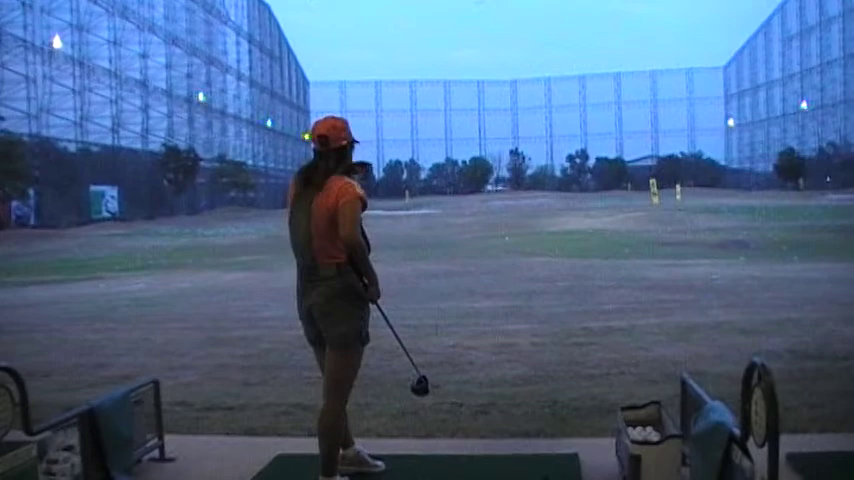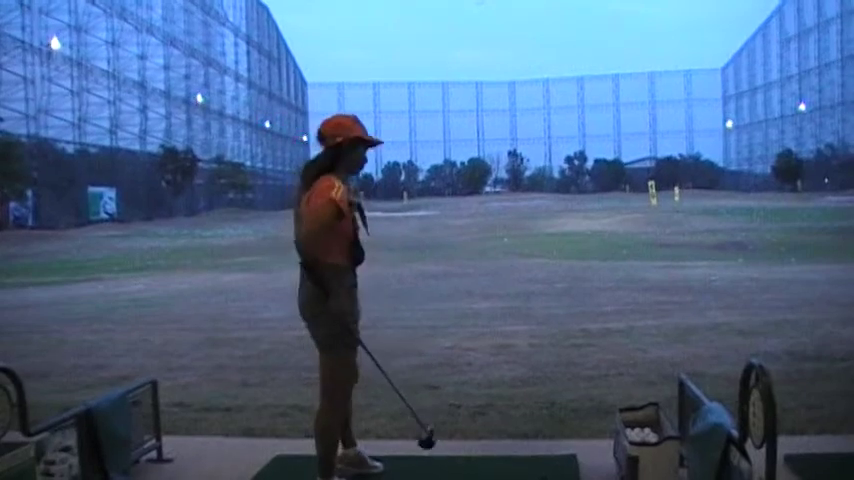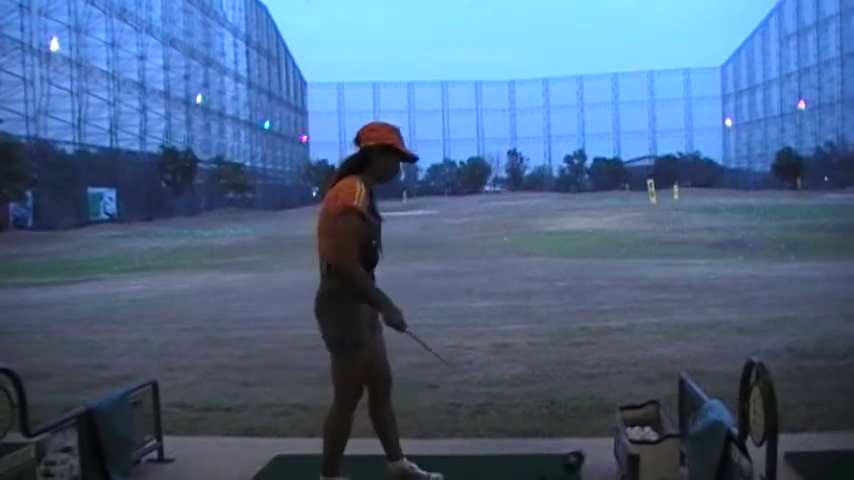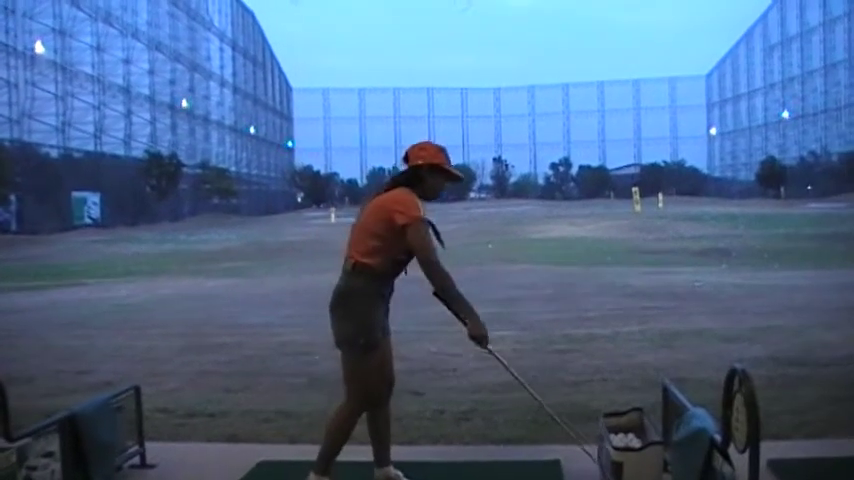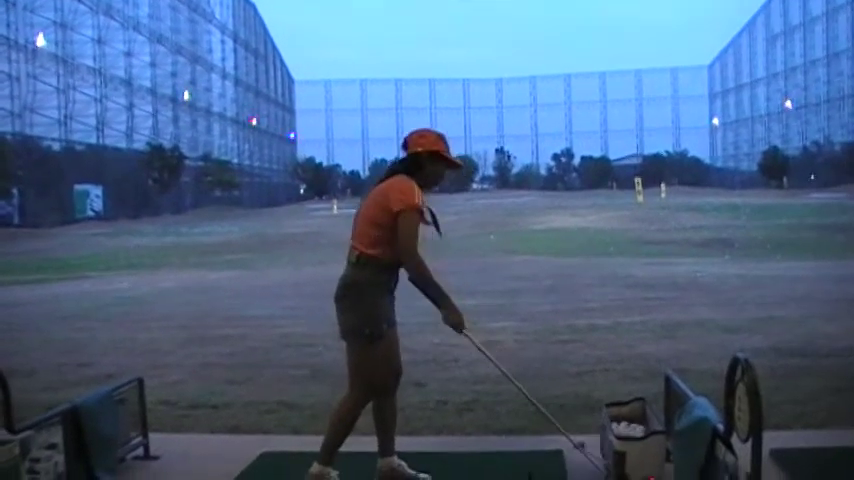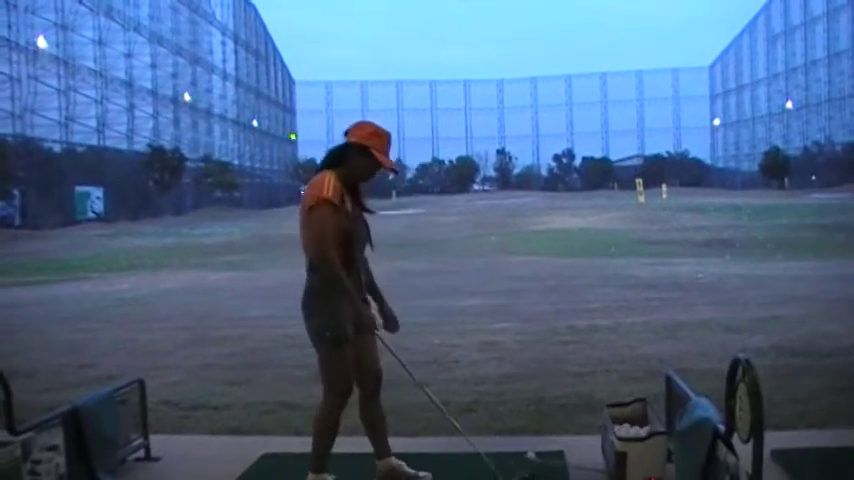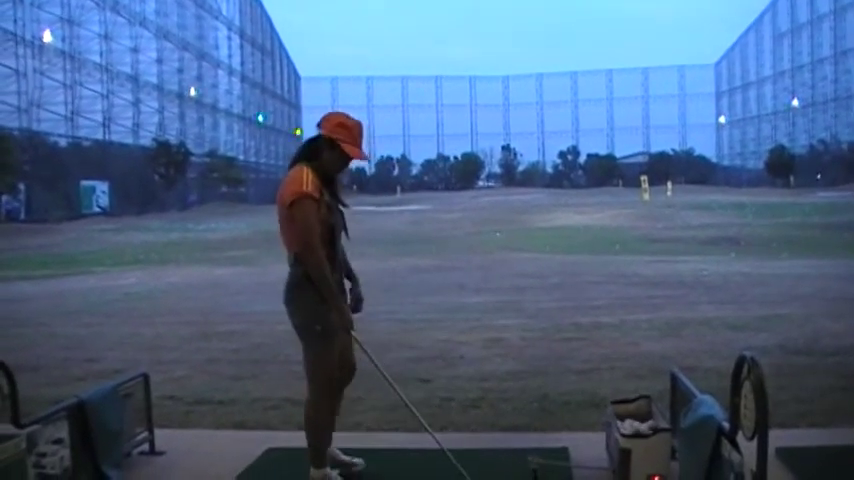
dt=0.5s
person 1, frame 1
left shoulder: (299, 186)
right shoulder: (346, 188)
right elbow: (350, 237)
right wrist: (371, 279)
left hip: (308, 292)
right hip: (340, 292)
left knee: (335, 385)
right knee: (337, 391)
person 1, frame 2
left shoulder: (323, 185)
right shoulder: (334, 189)
right elbow: (305, 242)
right wrist: (333, 293)
left hip: (331, 294)
right hip: (331, 297)
left knee: (344, 380)
right knee: (334, 393)
person 1, frame 3
left shoulder: (358, 191)
right shoulder: (353, 192)
right elbow: (343, 260)
right wrist: (385, 305)
left hip: (357, 301)
right hip: (345, 301)
left knee: (381, 384)
right knee: (348, 396)
person 1, frame 4
left shoulder: (394, 199)
right shoulder: (406, 204)
right elbow: (433, 268)
right wrist: (471, 318)
left hip: (368, 300)
right hip: (359, 302)
left knee: (382, 388)
right knee: (359, 398)
person 1, frame 5
left shoulder: (395, 187)
right shoulder: (407, 190)
right elbow: (410, 258)
right wrist: (448, 306)
left hip: (373, 291)
right hip: (364, 293)
left knee: (389, 377)
right knee: (364, 388)
person 1, frame 6
left shoulder: (347, 193)
right shoulder: (325, 188)
right elbow: (325, 256)
left wrist: (379, 302)
right wrist: (358, 307)
left hip: (349, 298)
right hip: (328, 299)
left knee: (372, 381)
right knee: (338, 392)
person 1, frame 7
left shoulder: (321, 184)
right shoulder: (303, 183)
right elbow: (310, 251)
left wrist: (352, 281)
right wrist: (338, 304)
left hip: (326, 291)
right hip: (311, 294)
left knee: (343, 371)
right knee: (323, 384)
